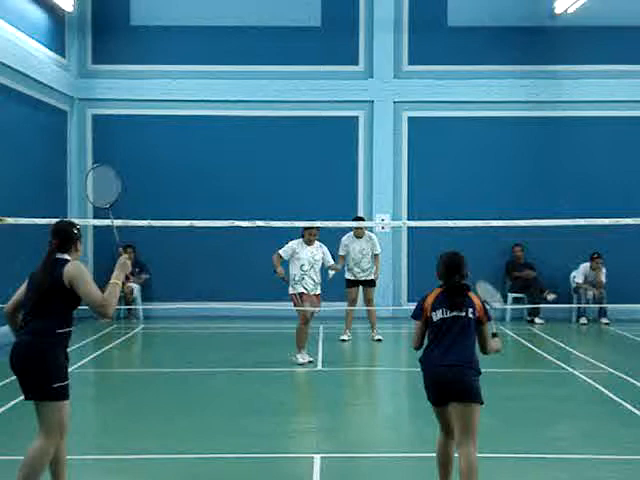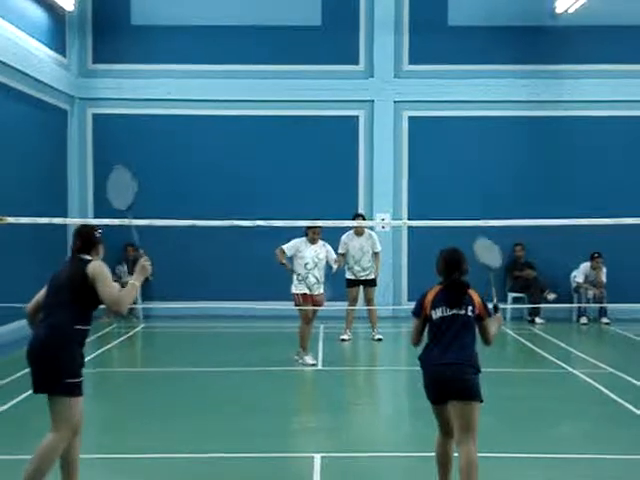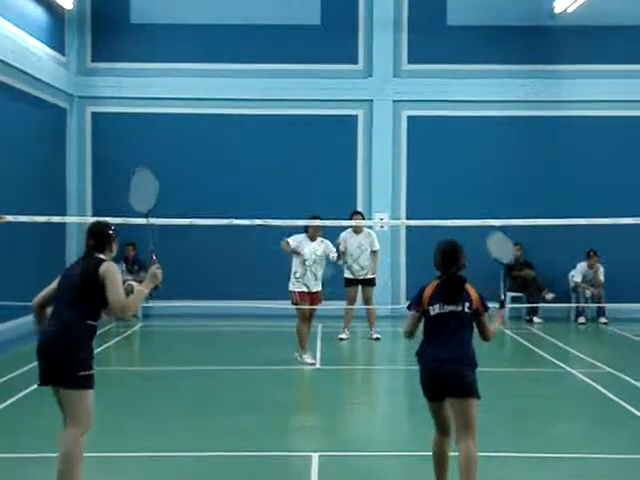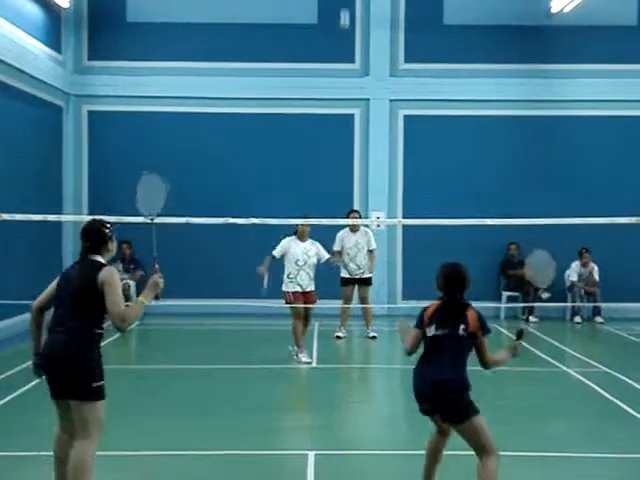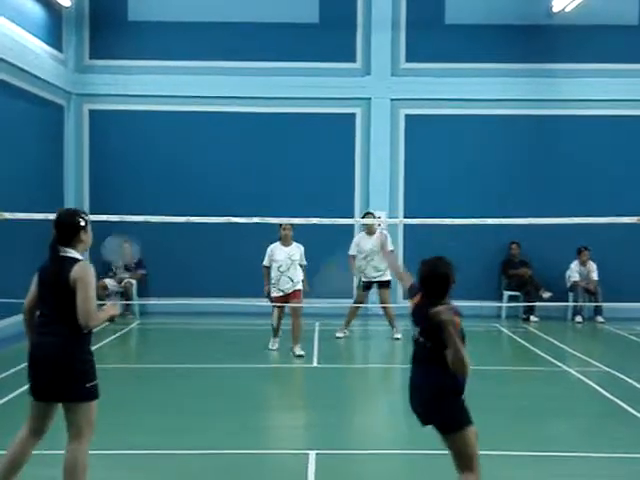
dt=0.4s
person 1, frame 1
left shoulder: (41, 271)
right shoulder: (73, 268)
left elbow: (9, 310)
right elbow: (105, 309)
right wrist: (119, 274)
left hip: (26, 352)
right hip: (46, 354)
left knee: (57, 428)
right knee: (51, 434)
person 1, frame 2
left shoulder: (63, 272)
right shoulder: (96, 267)
left elbow: (31, 310)
right elbow: (118, 305)
right wrist: (138, 276)
left hip: (42, 348)
right hip: (62, 350)
left knee: (70, 426)
right knee: (63, 431)
person 1, frame 3
left shoulder: (74, 268)
right shoulder: (107, 267)
left elbow: (38, 304)
right elbow: (122, 311)
right wrist: (148, 284)
left hip: (51, 344)
right hip: (72, 347)
left knee: (72, 423)
right knee: (79, 426)
person 1, frame 4
left shoulder: (69, 271)
right shoulder: (107, 273)
left elbow: (37, 308)
right elbow: (121, 321)
left wrist: (37, 351)
right wrist: (148, 293)
left hip: (52, 352)
right hip: (79, 355)
left knee: (67, 427)
right knee: (88, 435)
person 1, frame 5
left shoulder: (46, 267)
right shoulder: (82, 269)
left elbow: (29, 311)
right elbow: (87, 321)
right wrist: (109, 310)
left hip: (41, 353)
right hip: (73, 356)
left knee: (34, 429)
right knee: (80, 436)
person 2, frame 1
left shoulder: (428, 301)
right shoulder: (475, 302)
left elbow: (416, 344)
right elbow: (486, 348)
right wrist: (497, 344)
left hip: (433, 373)
right hip: (463, 374)
left knee: (447, 432)
right knee: (467, 444)
person 2, frame 2
left shoulder: (428, 297)
right shoulder: (474, 299)
left elbow: (415, 341)
right elbow: (488, 339)
right wrist: (496, 323)
left hip: (433, 372)
right hip: (463, 372)
left knee: (445, 432)
right knee: (466, 442)
person 2, frame 3
left shoulder: (426, 292)
right shoulder: (471, 294)
left elbow: (409, 331)
right elbow: (486, 335)
left wrist: (410, 332)
right wrist: (499, 321)
left hip: (430, 369)
right hip: (460, 369)
left knee: (442, 431)
right knee: (466, 438)
person 2, frame 4
left shoulder: (428, 312)
right shoulder: (473, 317)
left elbow: (409, 349)
right elbow: (487, 362)
left wrist: (410, 331)
right wrist: (509, 353)
left hip: (422, 388)
right hip: (450, 391)
left knee: (443, 430)
right knee: (488, 453)
person 2, frame 5
left shoulder: (420, 300)
right shoulder: (449, 318)
left elbow: (404, 278)
right elbow: (460, 370)
left wrist: (387, 254)
right wrist: (449, 329)
left hip: (420, 393)
right hip: (443, 397)
person 3, frame 1
left shoulder: (322, 248)
right shoulder: (294, 245)
left elbow: (330, 264)
right elbow: (277, 255)
left wrist: (336, 268)
right wrist: (278, 268)
left hip: (315, 289)
right hip: (298, 288)
left knee: (307, 320)
right knee: (304, 318)
left ankle: (302, 352)
right ankle: (299, 352)
person 3, frame 2
left shoulder: (325, 247)
right shoulder: (298, 243)
left elbow: (335, 261)
right elbow: (279, 250)
left wrist: (339, 263)
right wrist: (284, 261)
left hip: (317, 289)
right hip: (301, 288)
left knee: (310, 321)
right knee: (306, 319)
left ankle: (301, 351)
right ankle: (305, 354)
person 3, frame 3
left shoulder: (325, 244)
right shoulder: (298, 239)
left elbow: (336, 257)
right elbow: (285, 244)
right wrist: (292, 250)
left hip: (316, 287)
right hip: (299, 286)
left knee: (309, 318)
right knee: (303, 318)
left ankle: (302, 350)
right ankle: (303, 353)
person 3, frame 4
left shoulder: (315, 245)
right shoulder: (287, 242)
left elbow: (326, 259)
right elbow: (273, 256)
right wrist: (264, 267)
left hip: (308, 286)
right hip: (291, 286)
left knee: (307, 317)
right knee: (298, 316)
left ankle: (297, 345)
right ankle: (300, 351)
person 3, frame 5
left shoulder: (299, 248)
right shoulder: (272, 249)
left elbow: (302, 266)
right elbow: (266, 267)
left wrist: (305, 282)
right wrist: (266, 285)
left hip: (295, 287)
right hip: (277, 289)
left knee: (296, 314)
right knee: (277, 318)
left ankle: (296, 347)
right ankle: (275, 337)
person 4, frame 1
left shoulder: (372, 238)
right shoulder: (346, 239)
left elbow: (376, 256)
right elbow: (342, 257)
left wrist: (376, 271)
right wrist: (339, 266)
left hip: (368, 275)
right hip: (351, 276)
left knee: (370, 302)
right knee: (351, 303)
left ankle: (374, 332)
right ankle: (347, 332)
person 4, frame 2
left shoulder: (372, 236)
right shoulder: (346, 237)
left elbow: (376, 254)
right elbow: (341, 255)
left wrist: (376, 268)
right wrist: (340, 263)
left hip: (369, 275)
right hip: (352, 275)
left knee: (370, 302)
right knee: (352, 302)
left ankle: (375, 331)
right ankle: (347, 331)
person 4, frame 3
left shoulder: (370, 234)
right shoulder: (344, 235)
left elbow: (375, 252)
right elbow: (340, 253)
left wrist: (374, 266)
right wrist: (342, 259)
left hip: (368, 274)
right hip: (350, 274)
left knee: (368, 301)
right knee: (350, 302)
left ankle: (373, 330)
right ankle: (346, 330)
person 4, frame 4
left shoulder: (367, 233)
right shoulder: (341, 234)
left elbow: (371, 251)
right elbow: (336, 253)
left wrist: (372, 265)
right wrist: (341, 263)
left hip: (364, 273)
right hip: (347, 273)
left knee: (365, 301)
right knee: (347, 301)
left ankle: (369, 329)
right ankle: (342, 329)
person 4, frame 5
left shoulder: (384, 235)
right shoulder: (358, 239)
left elbow: (391, 252)
right elbow: (352, 258)
right wrist: (356, 273)
left hip: (382, 275)
right hip: (365, 276)
left knee: (385, 304)
right knee: (357, 303)
left ankle: (394, 329)
right ankle: (344, 328)
